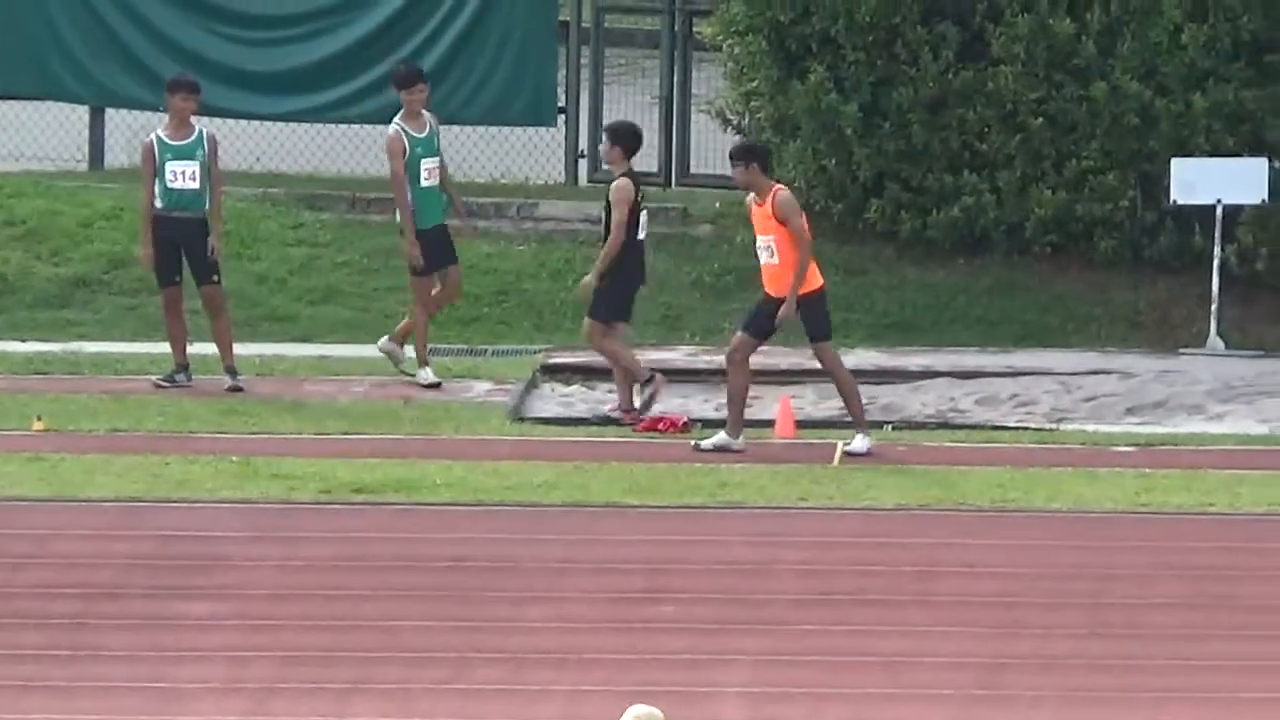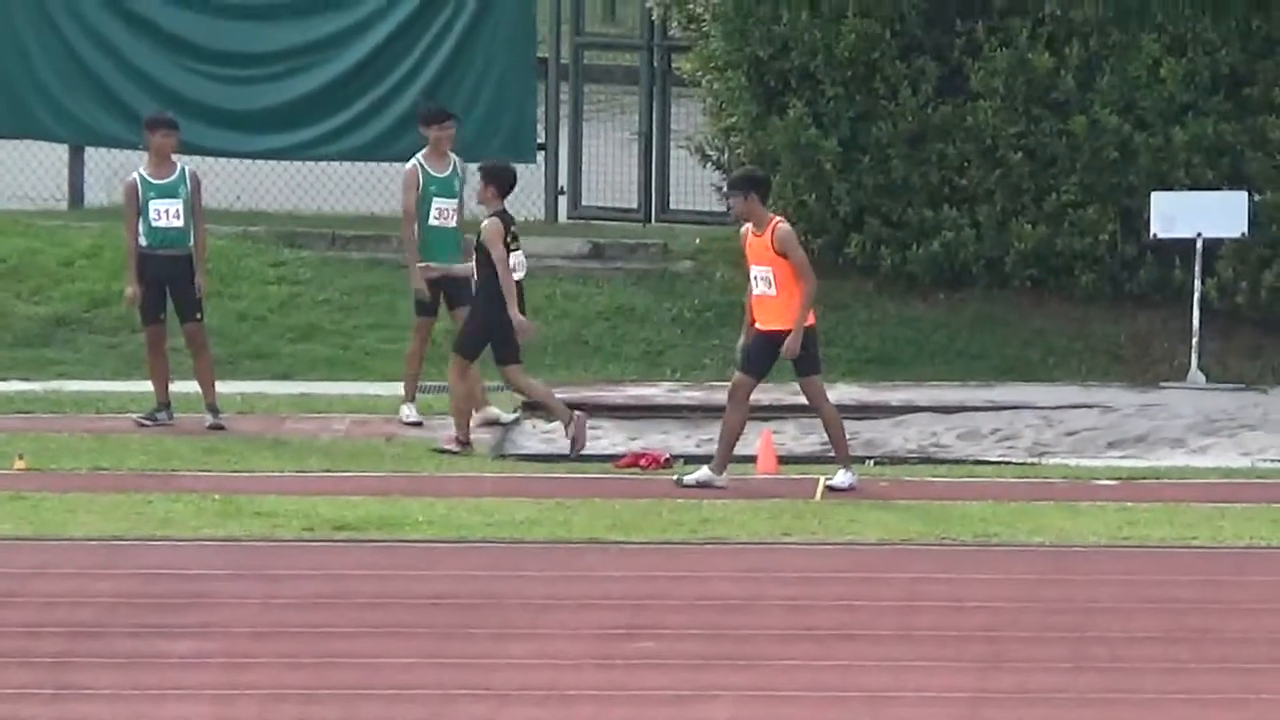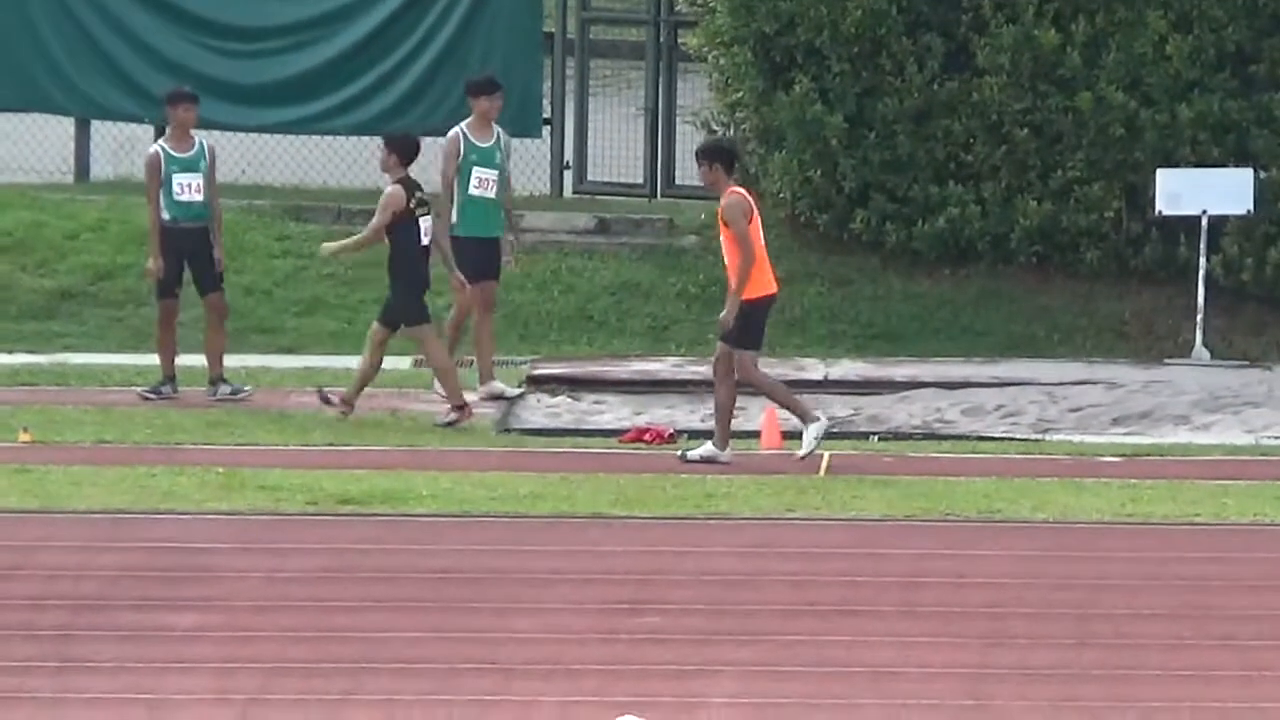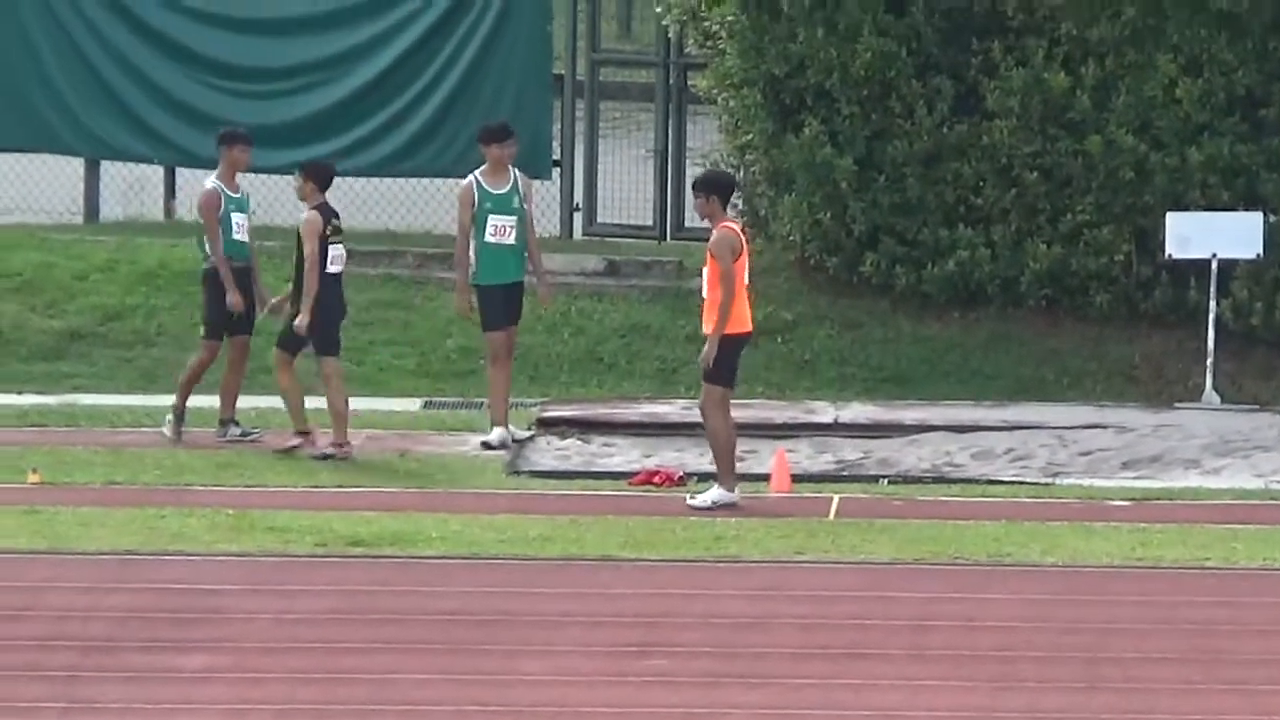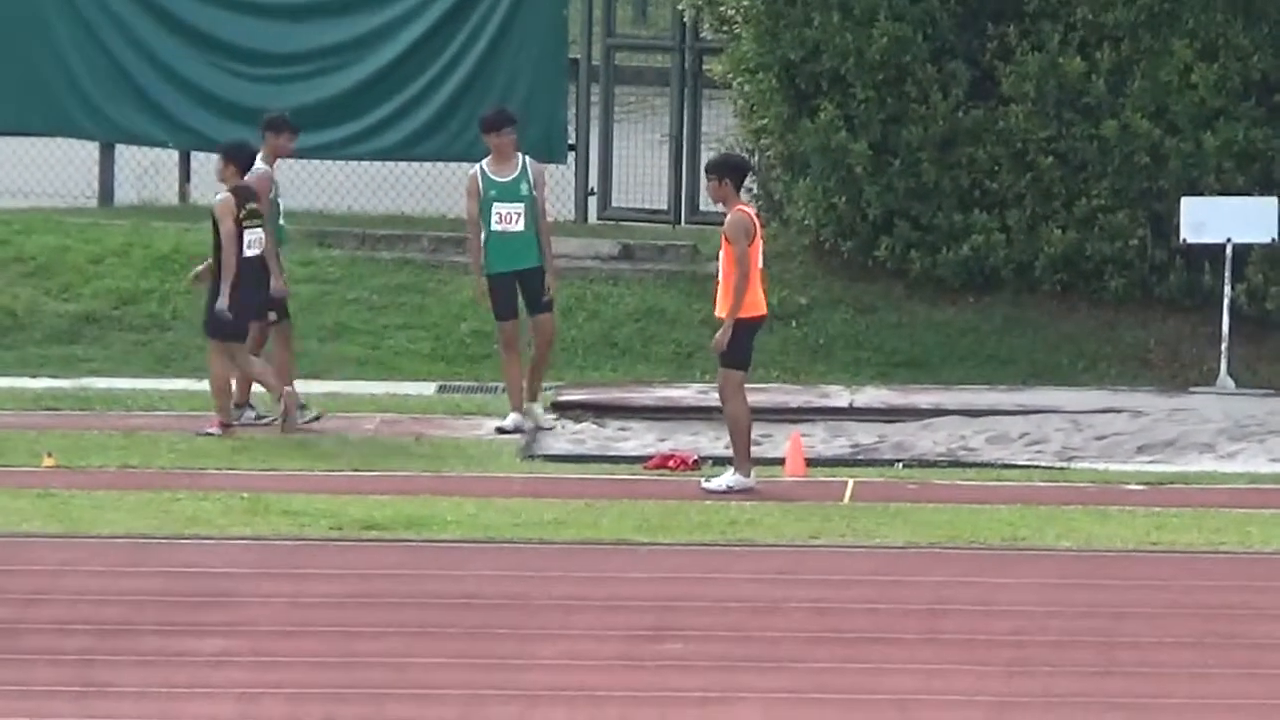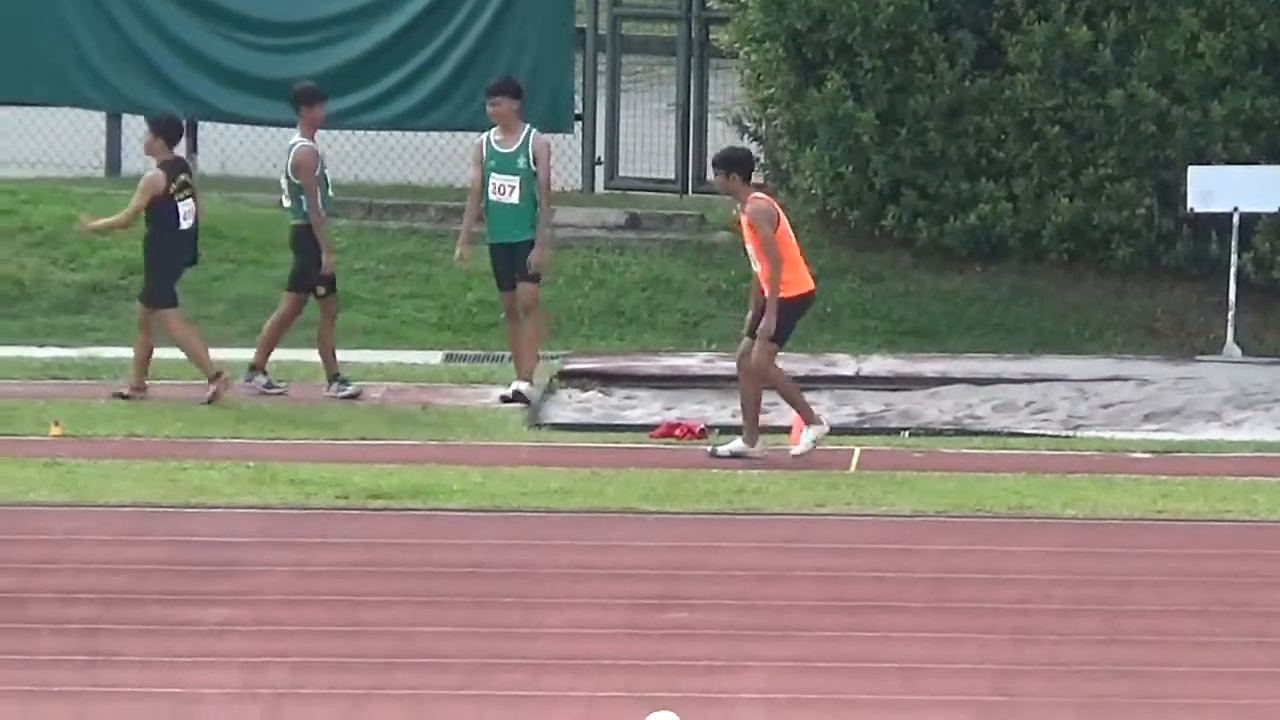
dt=0.4s
person 1, frame 1
left shoulder: (432, 122)
right shoulder: (396, 135)
right elbow: (399, 191)
left wrist: (458, 208)
right wrist: (411, 239)
left hip: (436, 219)
right hip: (415, 224)
left knee: (452, 286)
right knee: (421, 291)
left ankle: (395, 340)
right ankle: (421, 364)
person 1, frame 2
left shoulder: (458, 165)
right shoulder: (415, 170)
right elbow: (408, 223)
left wrist: (466, 259)
right wrist: (415, 270)
left hip: (455, 261)
right hip: (429, 261)
right knee: (423, 330)
left ankle: (481, 405)
right ankle: (408, 402)
person 1, frame 3
left shoulder: (502, 140)
right shoulder: (456, 139)
right elbow: (446, 190)
left wrist: (513, 234)
right wrist: (443, 236)
left hip: (492, 233)
right hip: (464, 231)
left knee: (488, 304)
right knee: (465, 302)
left ankle: (487, 380)
person 1, frame 4
left shoulder: (522, 182)
right shoulder: (471, 187)
left elbow: (529, 233)
right elbow: (463, 240)
left wrist: (541, 278)
right wrist: (462, 289)
left hip: (514, 277)
right hip: (486, 279)
left knee: (508, 349)
right knee: (495, 350)
left ankle: (501, 421)
right ankle: (499, 426)
person 1, frame 5
left shoulder: (533, 170)
right shoulder: (477, 177)
left elbow: (542, 222)
right elbow: (474, 229)
left wrist: (550, 270)
right wrist: (477, 274)
left hip: (532, 263)
right hip: (498, 267)
left knee: (546, 333)
right knee: (508, 338)
left ankle: (532, 401)
right ankle: (516, 412)
person 1, frame 6
left shoulder: (536, 143)
right shoulder: (483, 145)
left elbow: (544, 196)
right elbow: (475, 196)
left wrist: (542, 244)
right wrist: (463, 242)
left hip: (527, 236)
right hip: (498, 237)
left knee: (528, 305)
right knee: (510, 309)
left ankle: (526, 382)
right ankle: (520, 379)
person 2, frame 1
left shoulder: (783, 200)
right shoulder: (751, 202)
left elbow: (805, 250)
left wrist: (793, 300)
left hip: (806, 294)
right hip: (773, 294)
left knee: (830, 362)
right knee: (736, 353)
left ankle: (862, 432)
right ankle: (732, 434)
person 2, frame 2
left shoulder: (781, 232)
right shoulder: (746, 233)
left elbow: (809, 283)
left wrist: (796, 334)
right wrist: (746, 330)
left hip: (796, 328)
right hip: (766, 328)
left knee: (817, 398)
right knee: (738, 391)
left ankle: (846, 468)
right ankle: (716, 469)
person 2, frame 3
left shoulder: (732, 203)
right shoulder: (732, 199)
left elbow: (747, 256)
left wrist: (732, 305)
right wrist: (732, 302)
left hip: (754, 296)
right hip: (748, 296)
left knee: (746, 372)
right knee: (721, 365)
left ankle: (810, 420)
right ankle: (719, 444)
person 2, frame 4
left shoulder: (722, 236)
right shoulder: (730, 232)
left elbow: (729, 292)
left wrist: (712, 340)
left hip: (727, 332)
right hip: (729, 331)
left knee: (711, 408)
right knee: (718, 408)
left ankle: (727, 487)
right ankle: (725, 484)
person 2, frame 5
left shoulder: (736, 219)
right shoulder: (744, 215)
left elbow: (743, 276)
left wrist: (726, 326)
left hip: (742, 316)
right hip: (742, 315)
left knee: (730, 390)
right knee: (730, 391)
left ankle: (742, 473)
right ankle: (741, 468)
person 2, frame 6
left shoulder: (757, 209)
right shoulder: (749, 207)
left elbow: (775, 261)
left wrist: (770, 312)
right wrist: (755, 309)
left hip: (792, 294)
right hip: (774, 295)
left knee: (760, 362)
right knee: (746, 360)
left ankle: (812, 422)
right ankle: (749, 440)
person 3, frame 1
left shoulder: (206, 139)
right shoulder: (153, 143)
left elbow: (215, 188)
right elbow: (147, 194)
left wrist: (216, 233)
right wrist: (145, 240)
left hip: (197, 224)
right hip: (165, 225)
left knee: (214, 297)
right knee: (171, 300)
left ankle: (230, 369)
right ankle: (181, 369)
person 3, frame 2
left shoulder: (189, 176)
right shoulder: (135, 183)
left elbow: (199, 225)
right elbow: (132, 234)
left wrist: (201, 270)
right wrist: (131, 279)
left hip: (182, 262)
right hip: (150, 263)
left knee: (196, 335)
right knee: (155, 337)
left ankle: (212, 408)
right ankle: (163, 407)
person 3, frame 3
left shoulder: (206, 150)
right shoulder: (157, 155)
left elbow: (213, 199)
right elbow: (154, 207)
left wrist: (218, 242)
right wrist: (154, 254)
left hip: (202, 235)
right hip: (173, 235)
left knee: (217, 307)
right knee: (167, 311)
left ankle: (217, 381)
right ankle: (168, 380)
person 3, frame 4
left shoulder: (241, 192)
right shoulder: (211, 192)
right elbow: (215, 245)
left wrist: (257, 284)
right wrist: (230, 289)
left hip: (241, 277)
right hip: (219, 276)
left knee: (240, 350)
right knee: (209, 350)
left ankle: (226, 422)
right ankle: (177, 409)
person 3, frame 5
left shoulder: (264, 174)
right shoulder: (262, 176)
right elbow: (264, 229)
left knee: (258, 336)
right knee: (282, 333)
left ankle: (242, 405)
right ankle: (295, 406)
person 3, frame 6
left shoulder: (304, 147)
right shoulder: (306, 152)
right elbow: (314, 206)
right wrist: (326, 250)
left hip: (307, 233)
right hip: (309, 234)
left knee: (290, 307)
right knee: (328, 308)
left ankle: (256, 370)
right ankle: (334, 379)
person 4, frame 1
left shoulder: (620, 186)
right shoulder: (630, 182)
left elbow: (617, 237)
left wrist: (594, 274)
right wrist: (600, 272)
left hip: (621, 272)
right hip: (622, 272)
left knee: (595, 334)
right knee: (612, 336)
left ankle: (647, 378)
right ankle: (626, 406)
person 4, frame 2
left shoulder: (490, 225)
right shoulder: (506, 222)
left elbow: (503, 271)
left wrist: (514, 313)
left hip: (489, 311)
right hip: (502, 312)
left knee: (458, 369)
right knee: (515, 377)
left ankle: (461, 439)
right ankle: (569, 418)
person 4, frame 3
left shoulder: (394, 193)
right shoulder: (416, 189)
left elbow: (369, 237)
right elbow: (435, 234)
left wrist: (333, 249)
right wrist: (453, 271)
left hip: (406, 281)
right hip: (413, 276)
left knee: (427, 341)
right knee: (377, 337)
left ankle: (458, 405)
right ankle: (348, 399)
person 4, frame 4
left shoulder: (311, 218)
right shoulder: (332, 216)
left elbow: (310, 267)
left wrist: (304, 312)
right wrist: (286, 297)
left hip: (315, 307)
right hip: (332, 306)
left knee: (282, 364)
right knee: (330, 371)
left ankle: (302, 430)
right ankle: (340, 441)
person 4, frame 5
left shoulder: (225, 201)
right shoulder: (256, 199)
left elbow: (229, 248)
left wrist: (223, 292)
right wrist: (209, 265)
left hip: (231, 288)
right hip: (253, 287)
left knee: (217, 351)
right knee: (237, 353)
left ankle: (223, 421)
right ankle: (283, 394)
person 4, frame 6
left shoulder: (155, 178)
right shoulder: (183, 167)
left elbow: (127, 218)
right elbow: (195, 209)
left wrist: (94, 226)
left hip: (162, 257)
right hip: (179, 251)
left knee: (171, 322)
right knee: (143, 317)
left ankle: (213, 375)
right ankle: (137, 383)
